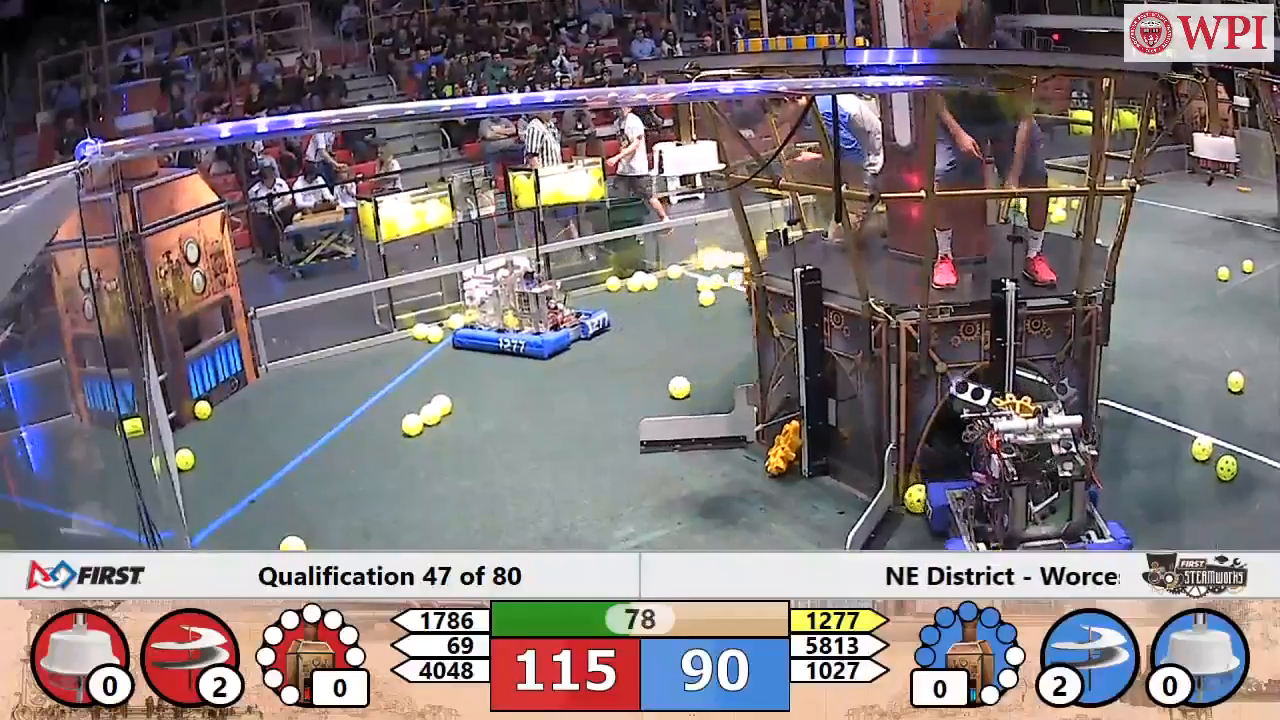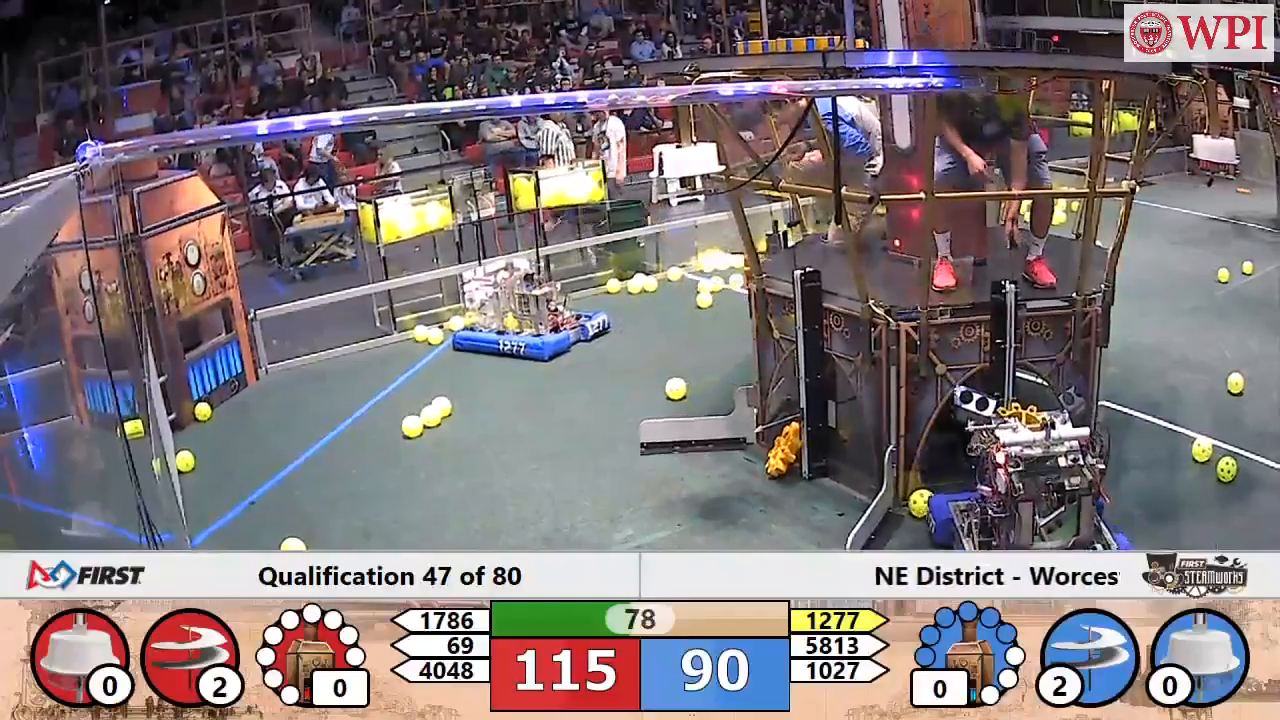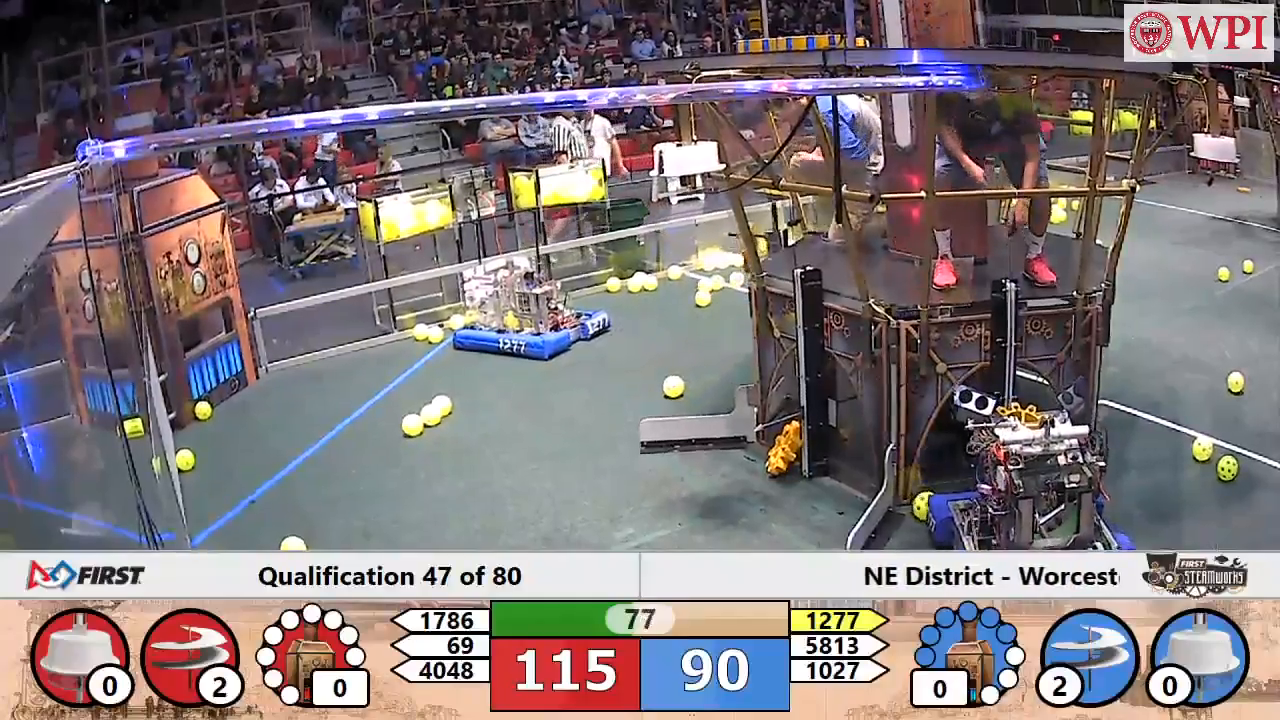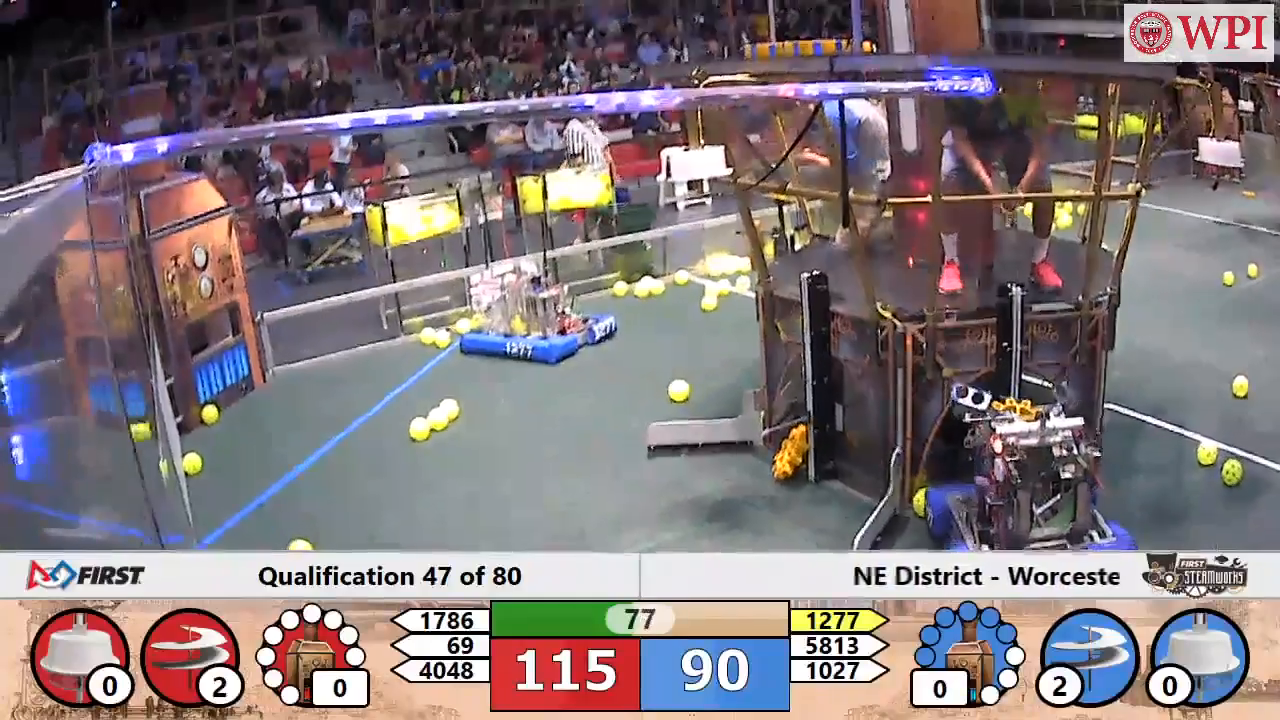
dt=0.2s
person 1, frame 1
left shoulder: (1012, 52)
right shoulder: (942, 46)
left elbow: (1024, 120)
left wrist: (1015, 176)
right wrist: (958, 135)
left hip: (1007, 120)
right hip: (959, 119)
left knee: (1039, 180)
right knee: (942, 178)
left ankle: (1034, 256)
right ankle: (944, 256)
person 1, frame 2
left shoulder: (1012, 96)
left elbow: (1019, 155)
right elbow: (943, 122)
left wrist: (1013, 205)
right wrist: (968, 155)
left hip: (1010, 136)
right hip: (962, 138)
left knee: (1043, 187)
right knee: (941, 177)
left ankle: (1035, 258)
right ankle: (944, 259)
person 1, frame 3
left shoulder: (1015, 96)
right shoulder: (950, 91)
left elbow: (1033, 152)
right elbow: (945, 129)
left wrist: (1022, 199)
right wrist: (969, 165)
left hip: (1012, 135)
right hip: (963, 137)
left knee: (1041, 185)
right knee: (941, 177)
left ankle: (1035, 257)
right ankle: (944, 257)
person 1, frame 4
left shoulder: (1023, 92)
left elbow: (1040, 138)
right elbow: (960, 138)
left wrist: (1026, 184)
right wrist: (986, 182)
left hip: (1015, 136)
right hip: (970, 137)
left knee: (1042, 186)
right knee: (949, 179)
left ankle: (1040, 261)
right ankle: (950, 262)
